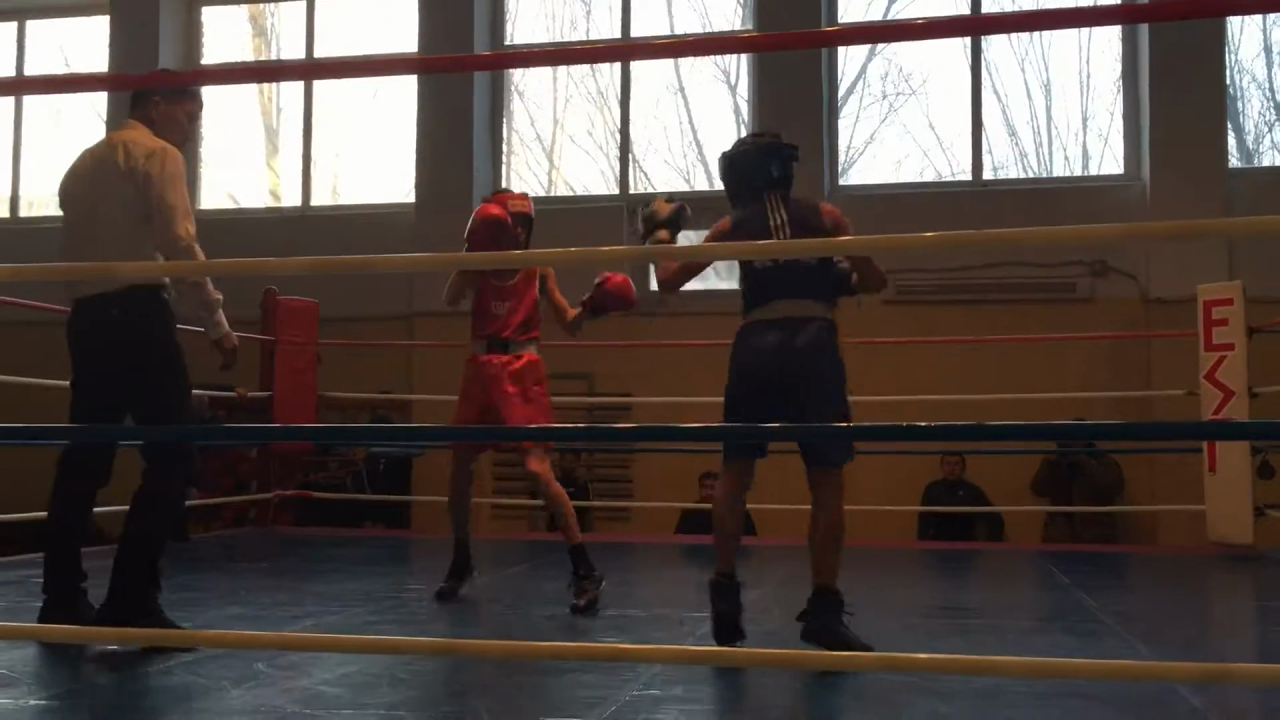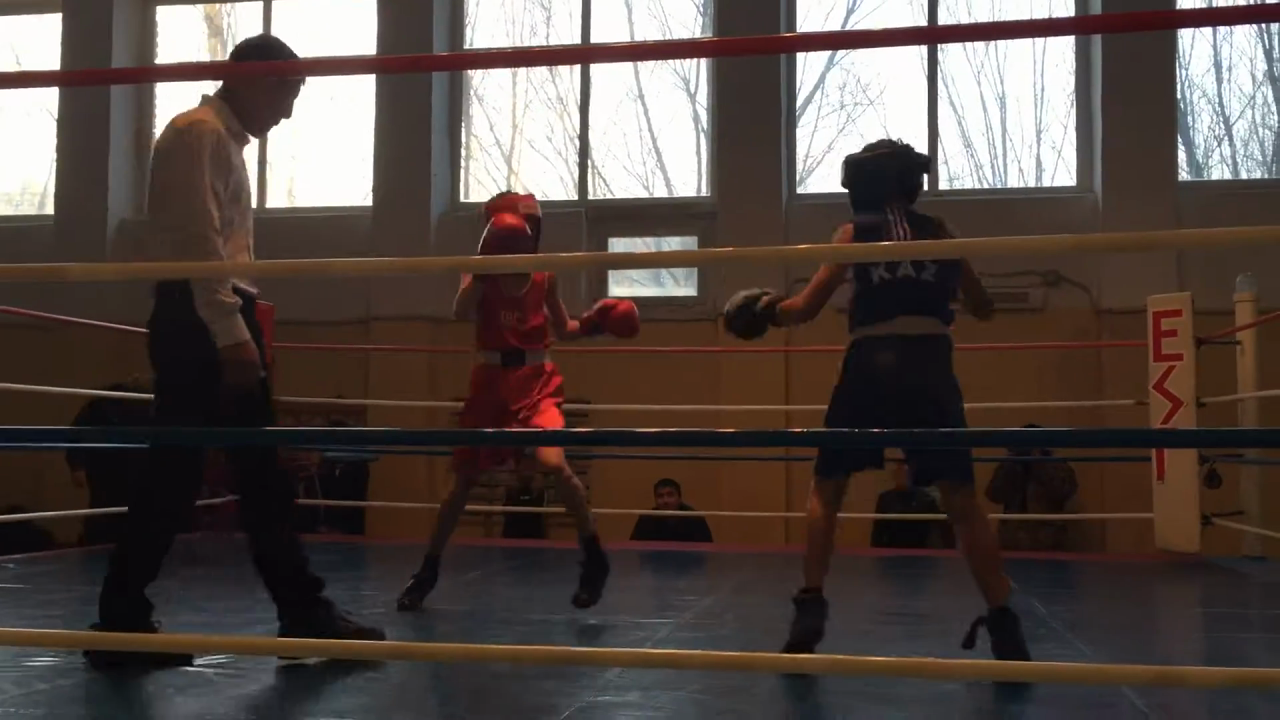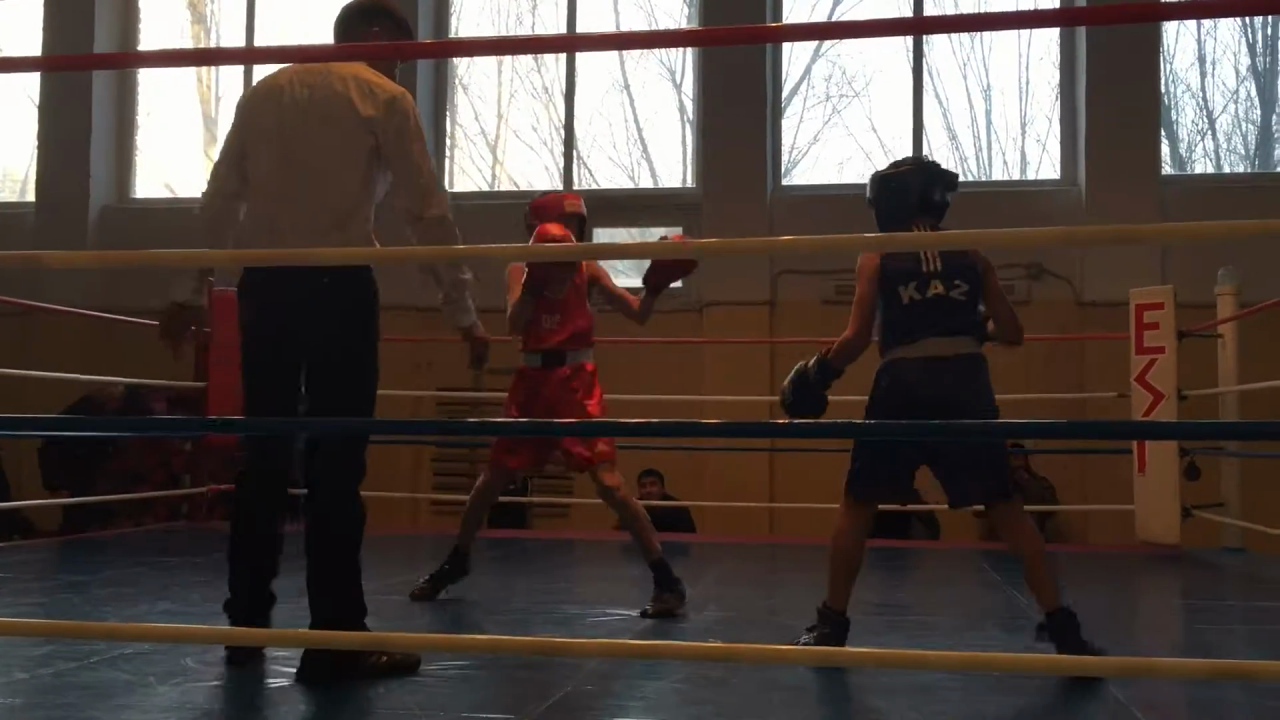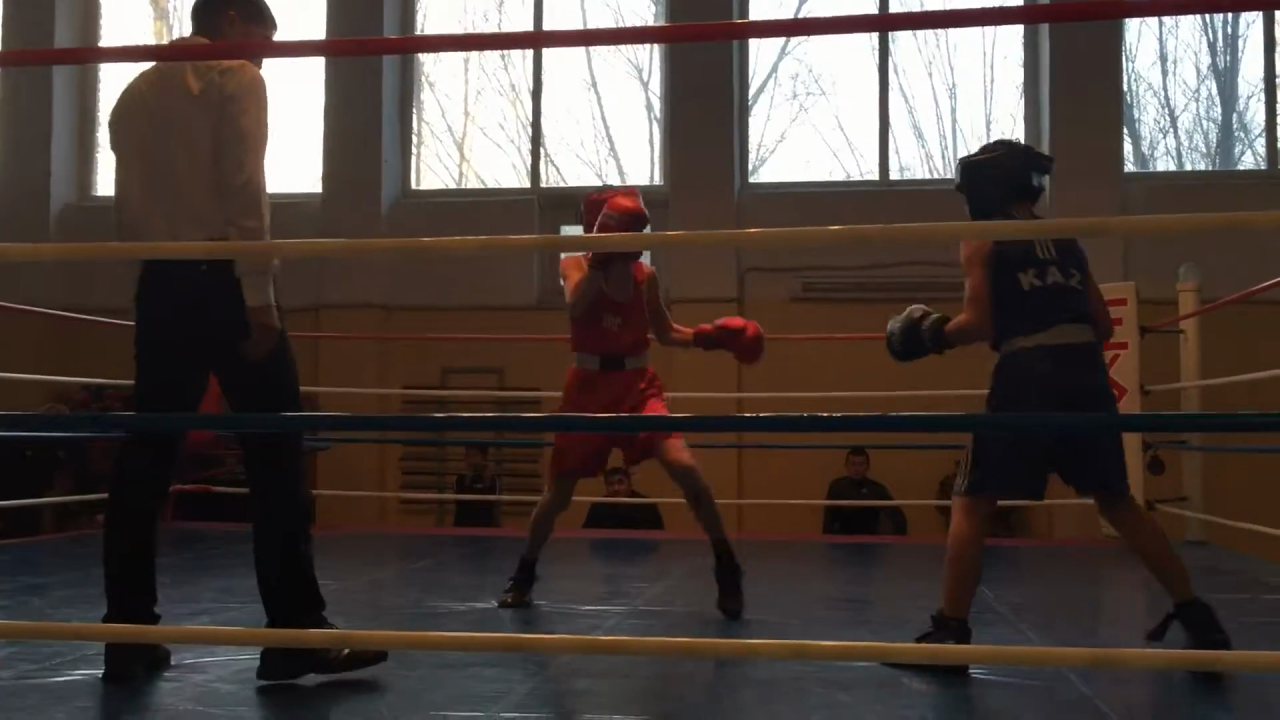
dt=1s
person 1, frame 1
left shoulder: (83, 164)
right shoulder: (157, 155)
left elbow: (74, 254)
right elbow: (179, 245)
right wrist: (216, 321)
left hip: (88, 318)
right hip: (135, 314)
left knee: (85, 457)
right knee: (172, 456)
left ankle: (63, 599)
right ankle: (131, 602)
person 1, frame 2
left shoulder: (226, 139)
right shoulder: (197, 134)
right elbow: (196, 242)
right wrist: (227, 332)
left hip: (226, 324)
right hip: (197, 324)
left knee: (263, 471)
right knee: (176, 472)
left ankle: (306, 612)
right ankle: (121, 624)
person 1, frame 3
left shoulder: (263, 92)
right shoulder: (384, 99)
left elbow: (219, 201)
right elbow: (426, 211)
left wrist: (191, 292)
right wrist: (463, 310)
left hip: (265, 285)
right hip: (338, 288)
left knee: (264, 455)
right knee: (336, 462)
left ankle: (247, 621)
right ankle: (336, 639)
person 1, frame 4
left shoulder: (134, 94)
right shoulder: (233, 77)
left elbow: (127, 213)
right elbow: (242, 190)
right wrist: (259, 294)
left hip: (160, 284)
right hip: (221, 279)
left knee: (147, 456)
right knee: (275, 452)
left ankle: (128, 634)
right ankle: (296, 629)
person 2, frame 1
left shoulder: (733, 225)
right shoulder: (823, 215)
left elbow: (670, 281)
right elbow: (874, 280)
left wrist: (660, 238)
left hip: (756, 350)
right hip: (813, 347)
left knee: (735, 475)
right knee: (826, 481)
left ankle: (725, 591)
right ankle: (824, 609)
person 2, frame 2
left shoulder: (854, 234)
right shoulder: (942, 233)
left elbow: (807, 308)
right elbow: (982, 308)
left wrist: (762, 311)
left hip: (870, 367)
right hip: (930, 368)
left knee: (826, 490)
right knee: (962, 502)
left ankle: (811, 608)
right ankle: (1002, 625)
person 2, frame 3
left shoulder: (877, 257)
right shoulder: (971, 254)
left elbow: (858, 337)
right elbow: (1014, 333)
left wrist: (820, 372)
left hip: (904, 385)
right hip: (966, 384)
left knee: (858, 507)
right knee: (1007, 511)
left ankle: (831, 625)
right ankle: (1062, 625)
person 2, frame 4
left shoulder: (983, 243)
right shoulder: (1067, 240)
left elbow: (977, 324)
right elbow: (1103, 326)
left wrist: (932, 333)
left hip: (1026, 377)
right hip: (1087, 375)
left knee: (972, 505)
right knee: (1119, 506)
left ankle: (949, 632)
right ankle: (1198, 620)
person 3, frame 1
left shoulder: (537, 270)
right shoulder: (477, 268)
left elbow: (568, 322)
right elbow: (453, 299)
left wrist: (595, 305)
right wrist: (474, 254)
left hip: (523, 373)
right hip: (481, 372)
left knee: (538, 472)
right knee: (460, 470)
left ankle: (584, 569)
right ankle: (460, 562)
person 3, frame 2
left shoulder: (545, 275)
right shoulder: (479, 269)
left elbow: (564, 331)
right elbow: (463, 312)
left wrist: (593, 322)
left hip: (537, 381)
right hip: (492, 381)
left knee: (552, 463)
right knee: (464, 483)
left ankle: (593, 554)
right ankle: (426, 573)
person 3, frame 3
left shoulder: (589, 271)
right shoulder: (521, 270)
left elbow: (640, 313)
right elbow: (516, 322)
left wrist: (656, 281)
right wrist: (536, 277)
left hip: (578, 384)
right hip: (531, 384)
left knee: (610, 483)
right knee: (492, 482)
left ankle: (665, 579)
right ankle: (453, 564)
person 3, frame 4
left shoulder: (644, 274)
right shoulder: (575, 264)
left elbow: (668, 333)
right elbow: (575, 309)
left wrist: (711, 334)
right wrist: (601, 257)
left hip: (640, 384)
right hip: (589, 388)
left knee: (683, 465)
right knee: (557, 493)
left ankle: (726, 566)
right ankle: (525, 573)
